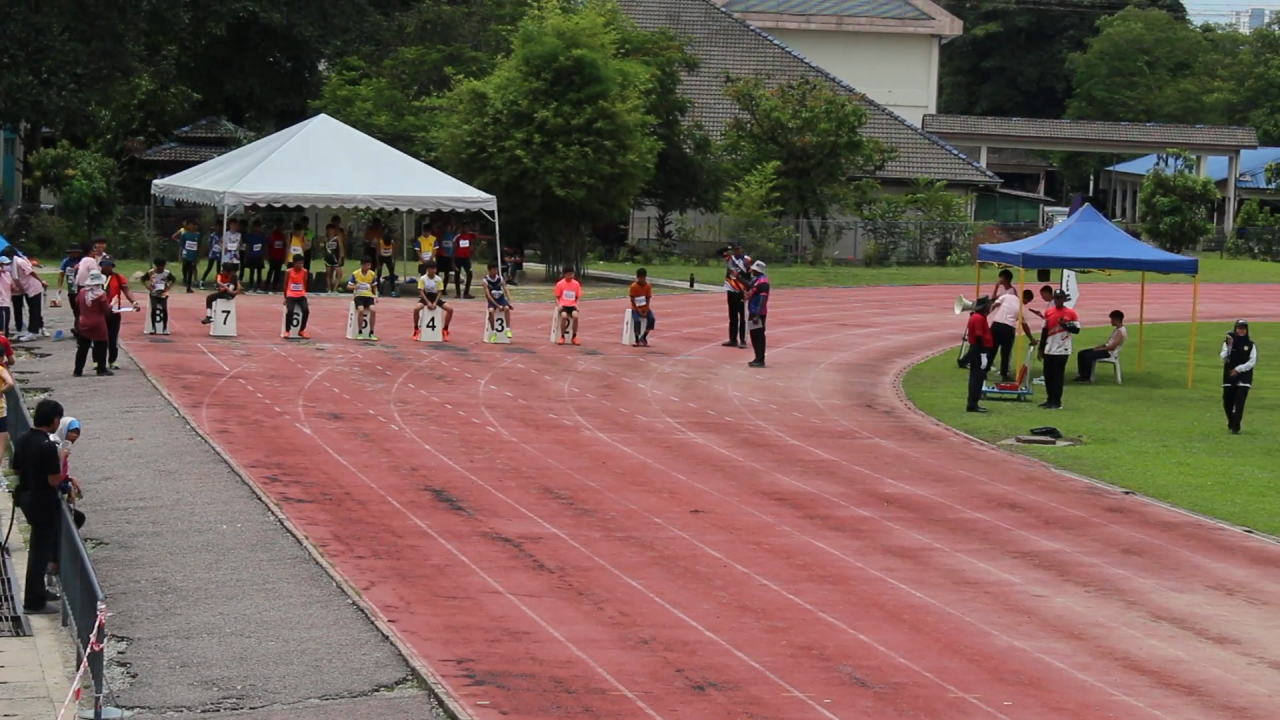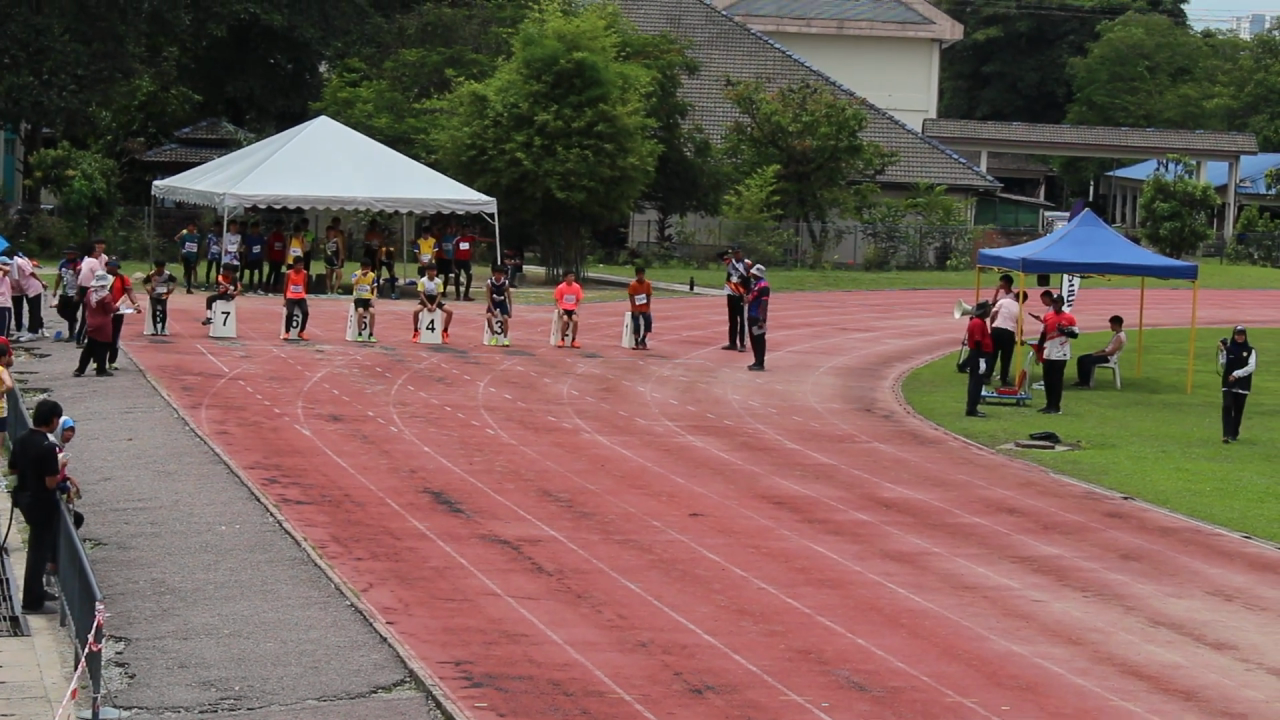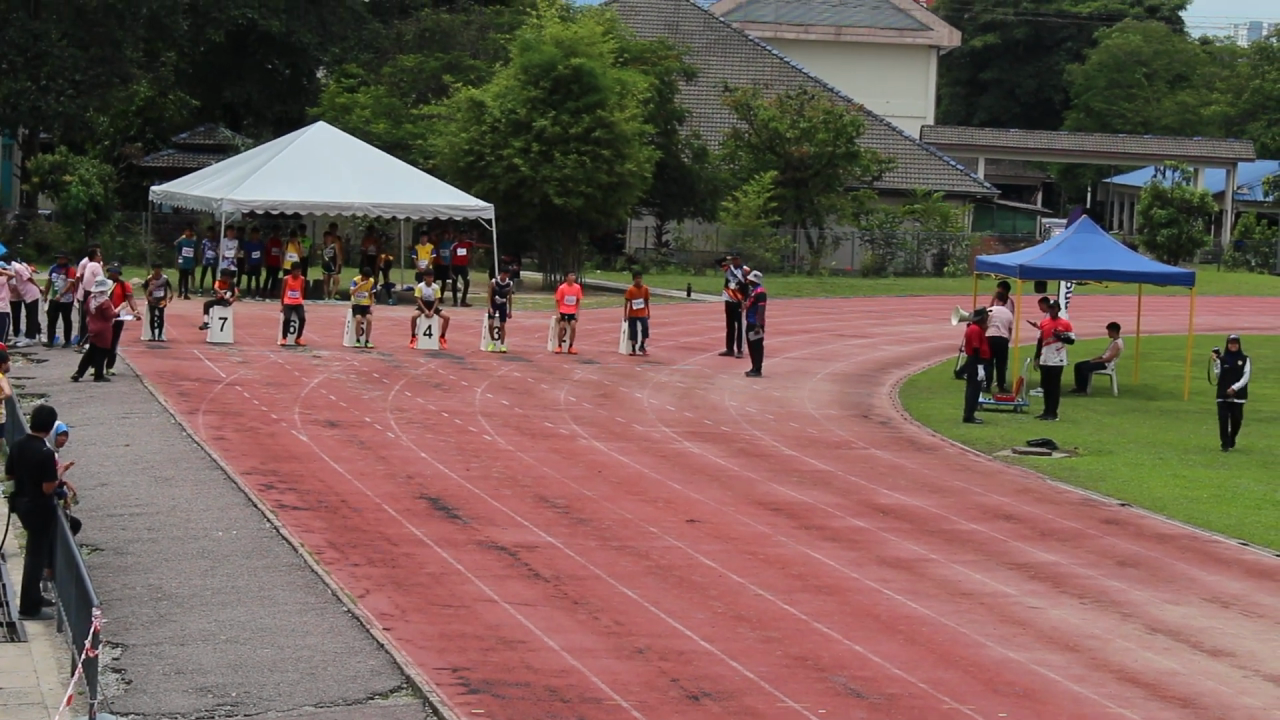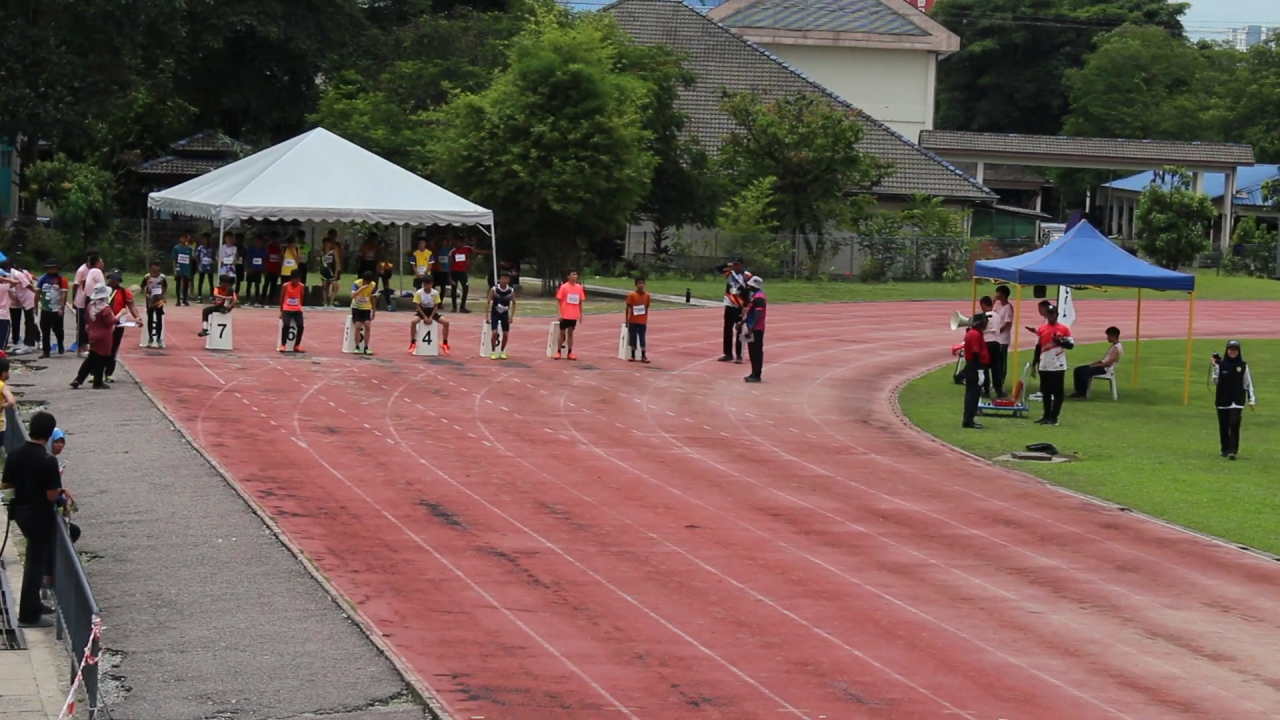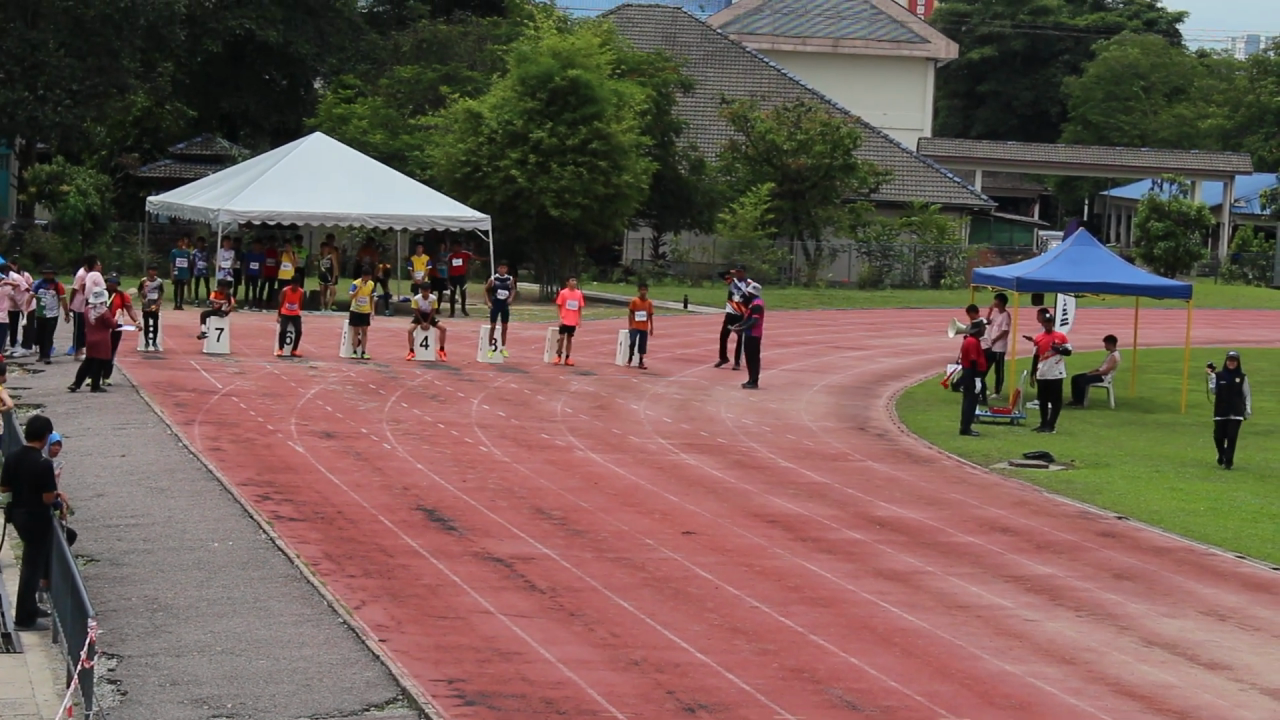
dt=0.3s
person 1, frame 1
left shoulder: (23, 440)
right shoulder: (48, 446)
left elbow: (16, 468)
right elbow: (54, 481)
right wrist: (60, 460)
left hip: (27, 497)
right hip: (43, 502)
left knee: (40, 546)
right knee: (41, 550)
left ankle: (37, 591)
right ankle: (34, 602)
person 1, frame 2
left shoulder: (21, 440)
right shoulder: (47, 447)
left elbow: (12, 469)
right elbow: (51, 483)
right wrist: (59, 467)
left hip: (25, 498)
right hip: (41, 503)
left knee: (39, 547)
right knee: (39, 550)
left ankle: (36, 591)
right ankle: (32, 602)
person 1, frame 3
left shoulder: (18, 446)
right shoulder: (45, 453)
left elbow: (9, 475)
right elbow: (48, 489)
right wrist: (57, 473)
left hip: (22, 504)
right hip: (39, 508)
left knee: (36, 552)
right knee: (37, 556)
left ankle: (33, 597)
right ankle: (29, 608)
person 1, frame 4
right shoulder: (48, 461)
right elbow: (52, 496)
right wrist: (59, 487)
left hip: (22, 511)
right hip: (40, 516)
left knee: (35, 559)
right knee: (37, 562)
left ankle: (33, 604)
right ankle: (28, 615)
person 1, frame 5
right shoulder: (43, 463)
right elbow: (48, 499)
right wrist: (53, 486)
left hip: (18, 514)
right hip: (37, 519)
left knee: (31, 563)
right knee: (33, 566)
left ankle: (29, 607)
right ankle: (24, 619)
